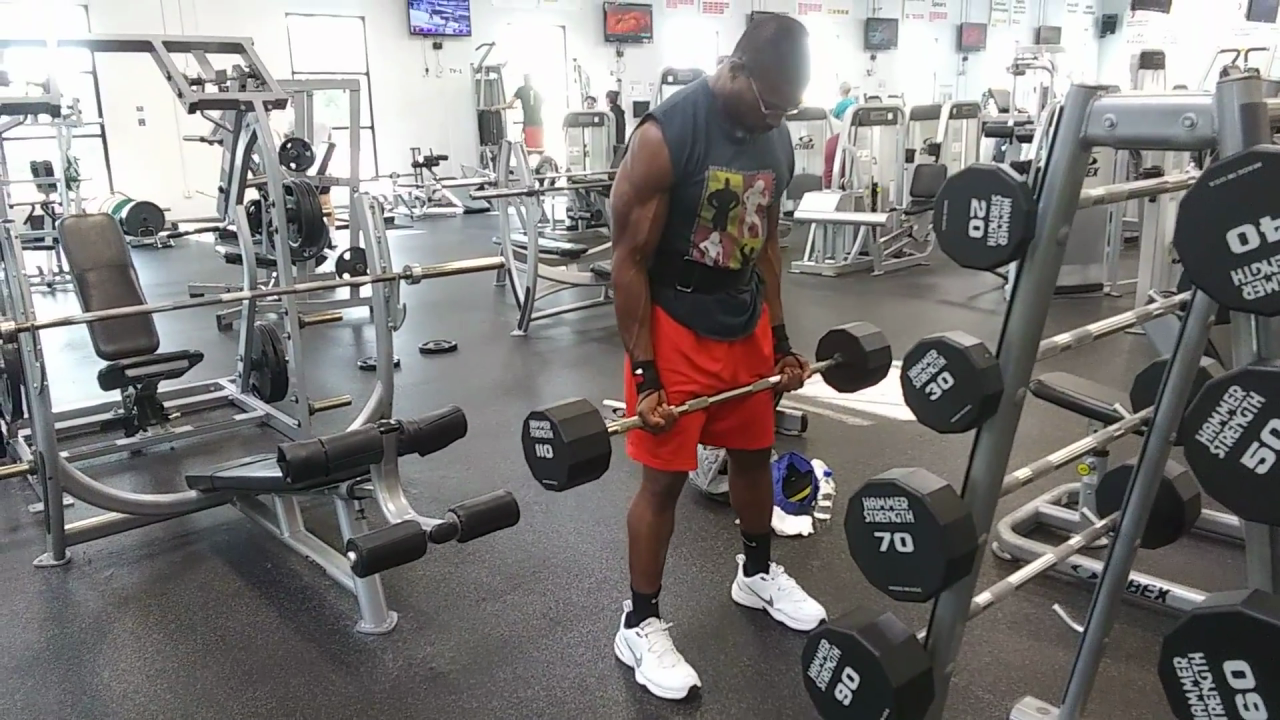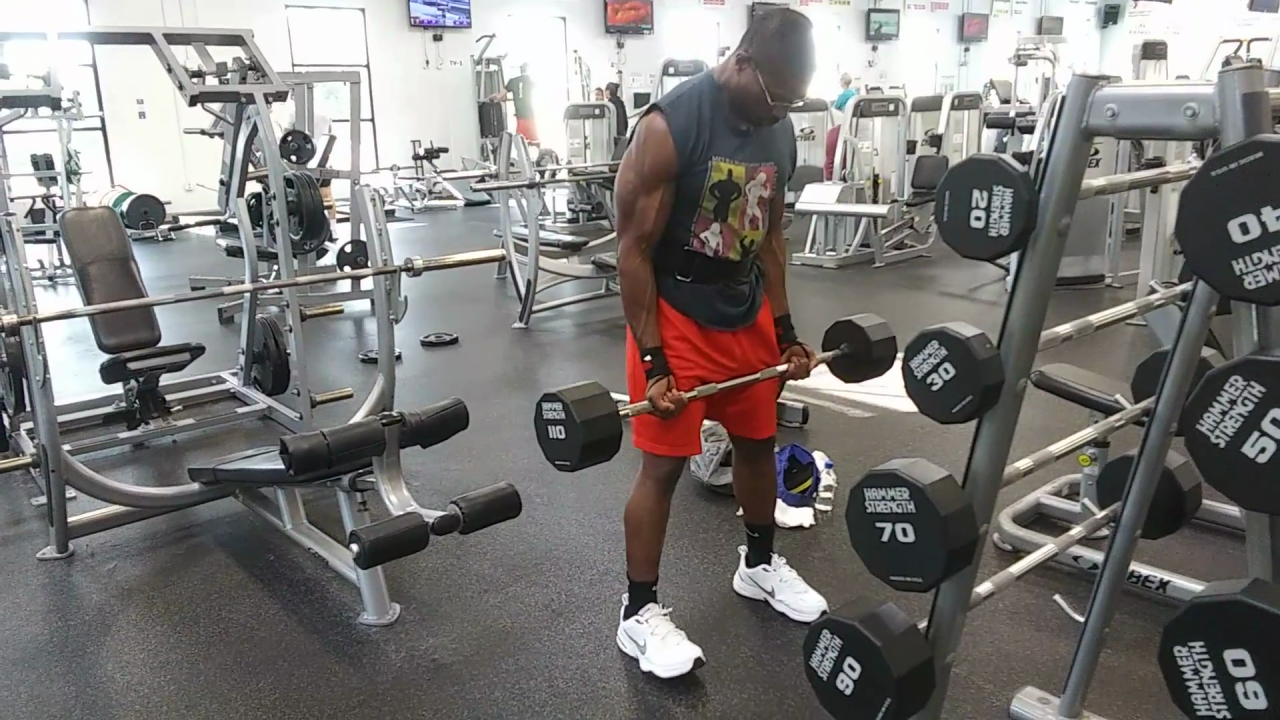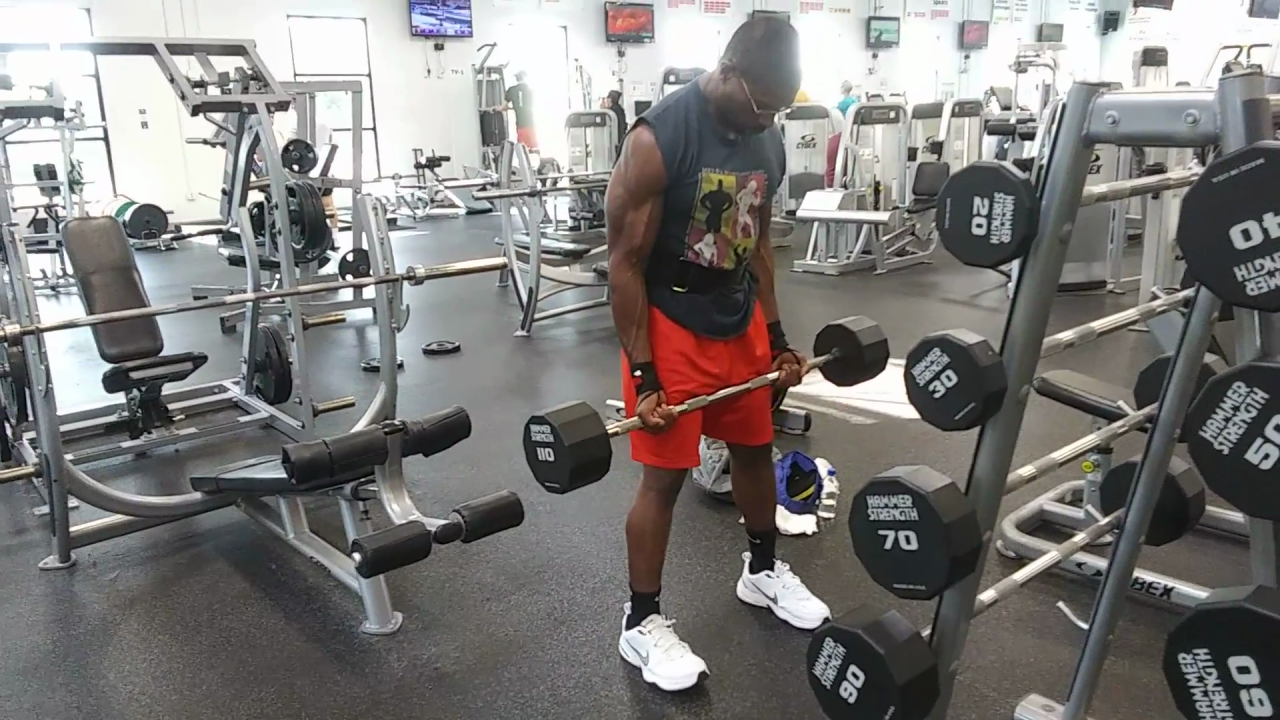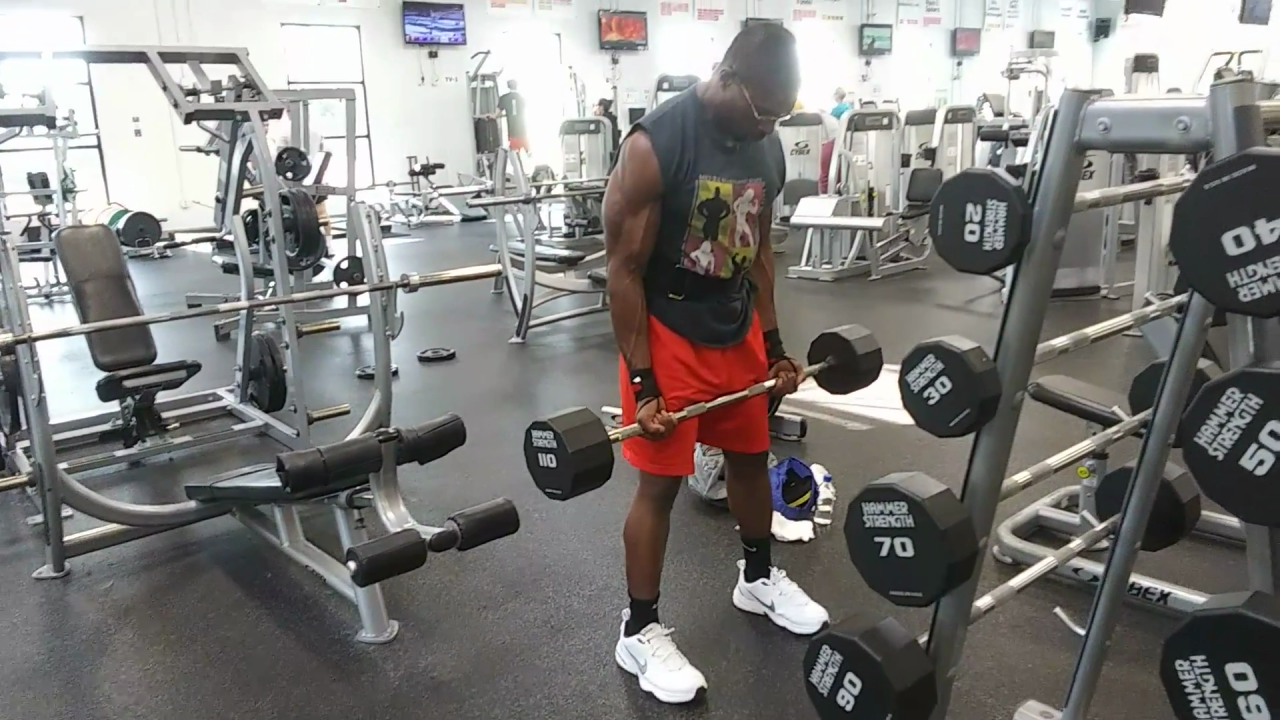
dt=0.4s
person 1, frame 1
left shoulder: (776, 139)
right shoulder: (664, 136)
right elbow: (629, 261)
left wrist: (779, 339)
right wrist: (644, 374)
left hip: (746, 324)
right hip: (675, 328)
left knee: (755, 453)
right knee: (664, 476)
left ankle: (757, 572)
right ankle: (640, 624)
person 1, frame 2
left shoulder: (779, 132)
right shoulder: (669, 127)
right elbow: (634, 250)
left wrist: (785, 330)
right wrist: (654, 362)
left hip: (748, 315)
right hip: (677, 316)
left knee: (758, 443)
right knee: (664, 463)
left ankle: (759, 563)
right ankle: (639, 612)
person 1, frame 3
left shoulder: (768, 139)
right shoulder: (657, 139)
right elbow: (626, 265)
left wrist: (775, 337)
right wrist: (643, 377)
left hip: (740, 320)
right hip: (671, 326)
left knee: (756, 449)
right knee: (664, 475)
left ankle: (763, 570)
right ankle: (642, 623)
person 1, frame 4
left shoulder: (766, 147)
right shoulder: (655, 145)
right elbow: (624, 271)
left wrist: (773, 344)
right wrist: (643, 383)
left hip: (737, 328)
right hip: (668, 332)
left knee: (752, 455)
right knee: (660, 480)
left ankle: (758, 576)
right ankle: (640, 631)
